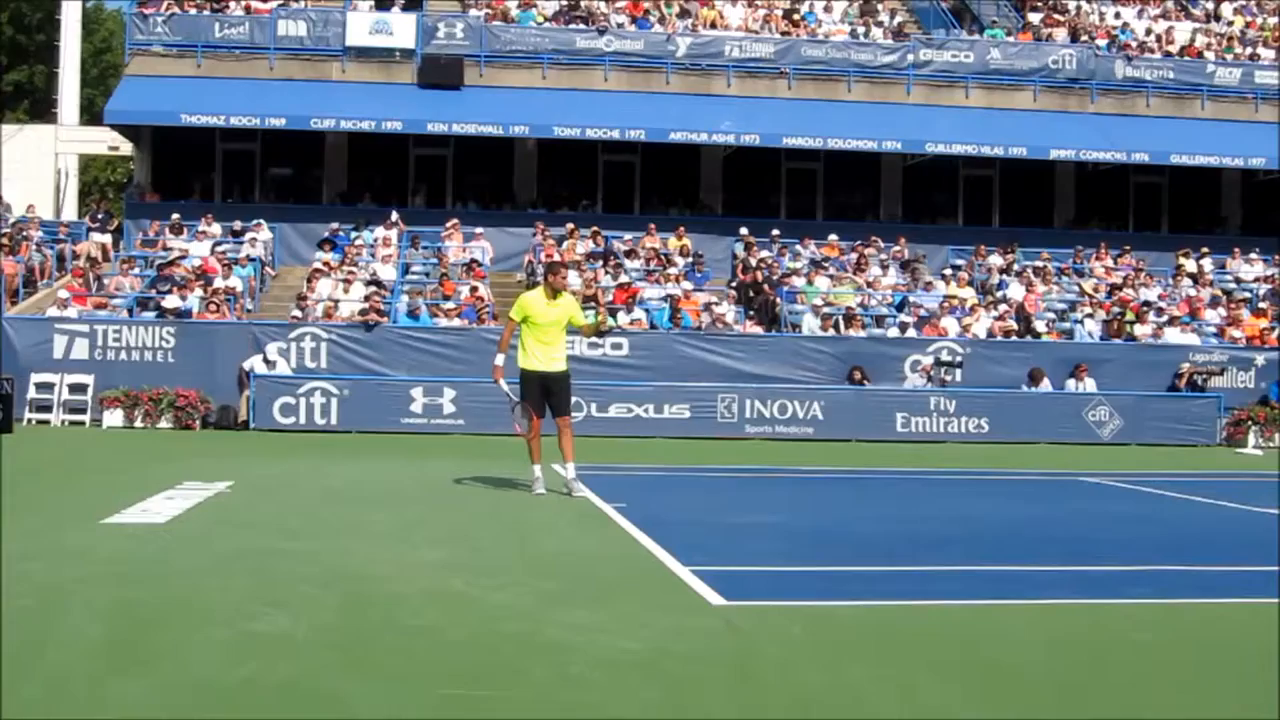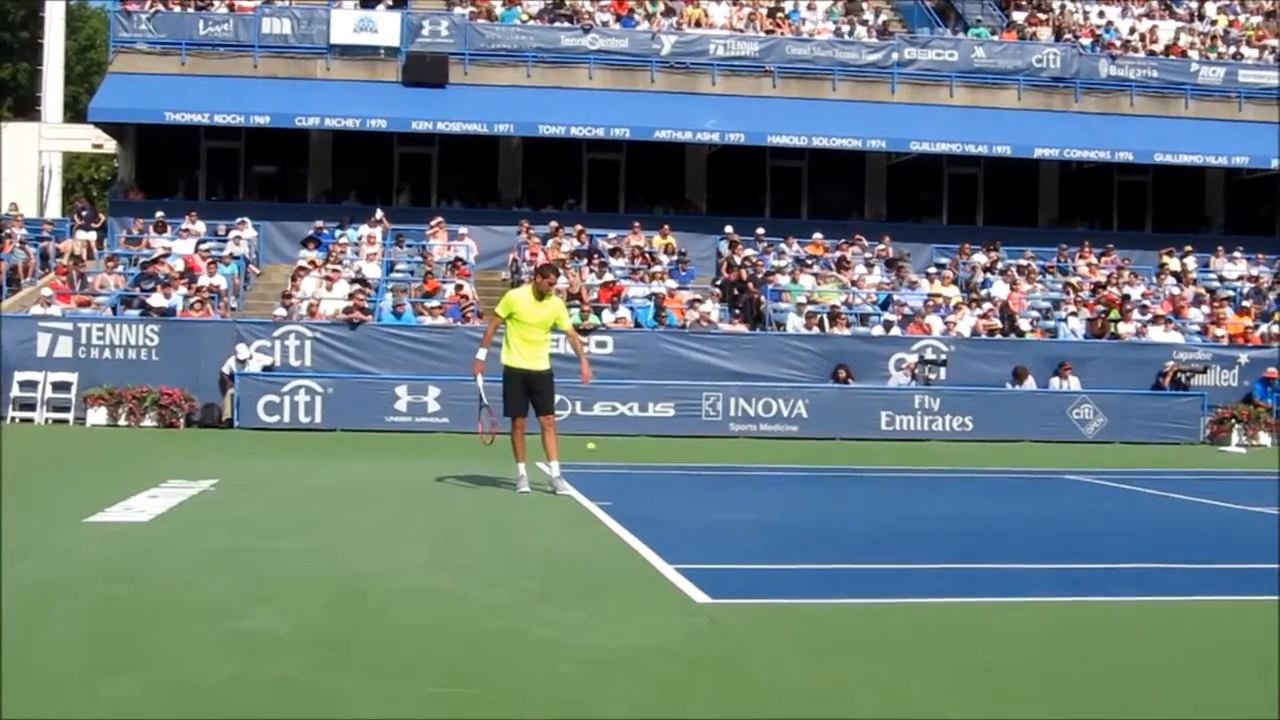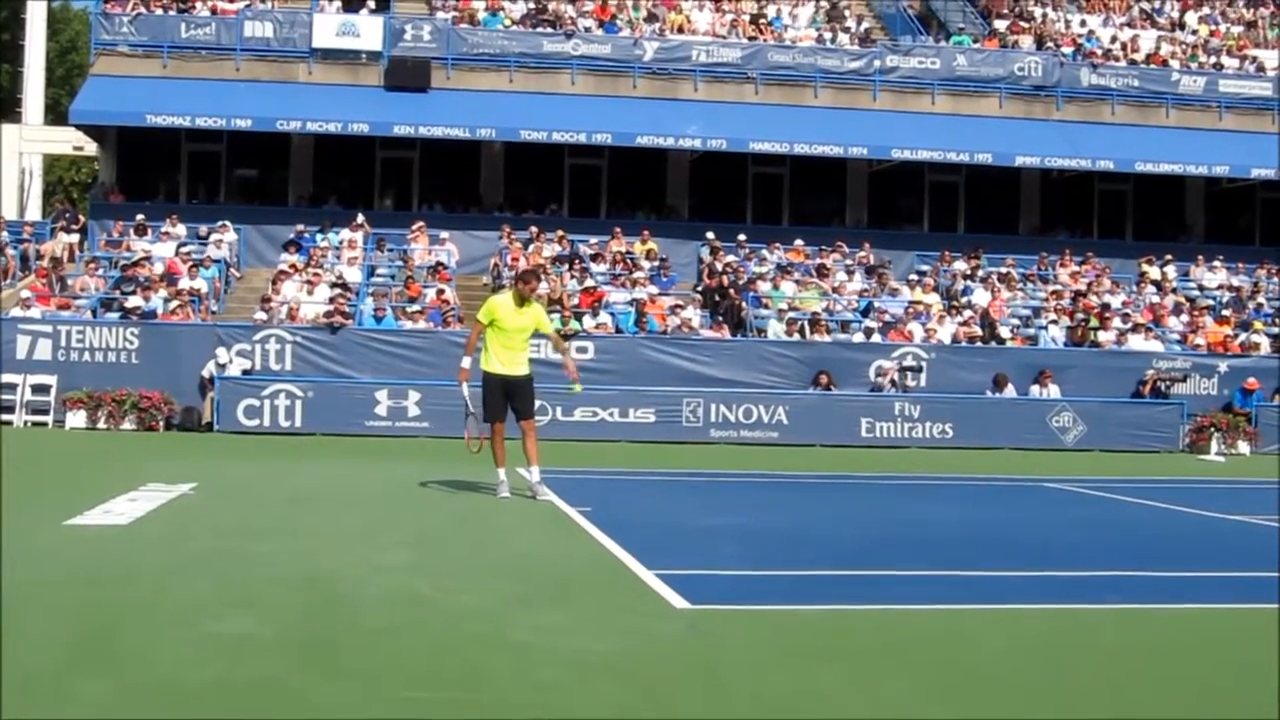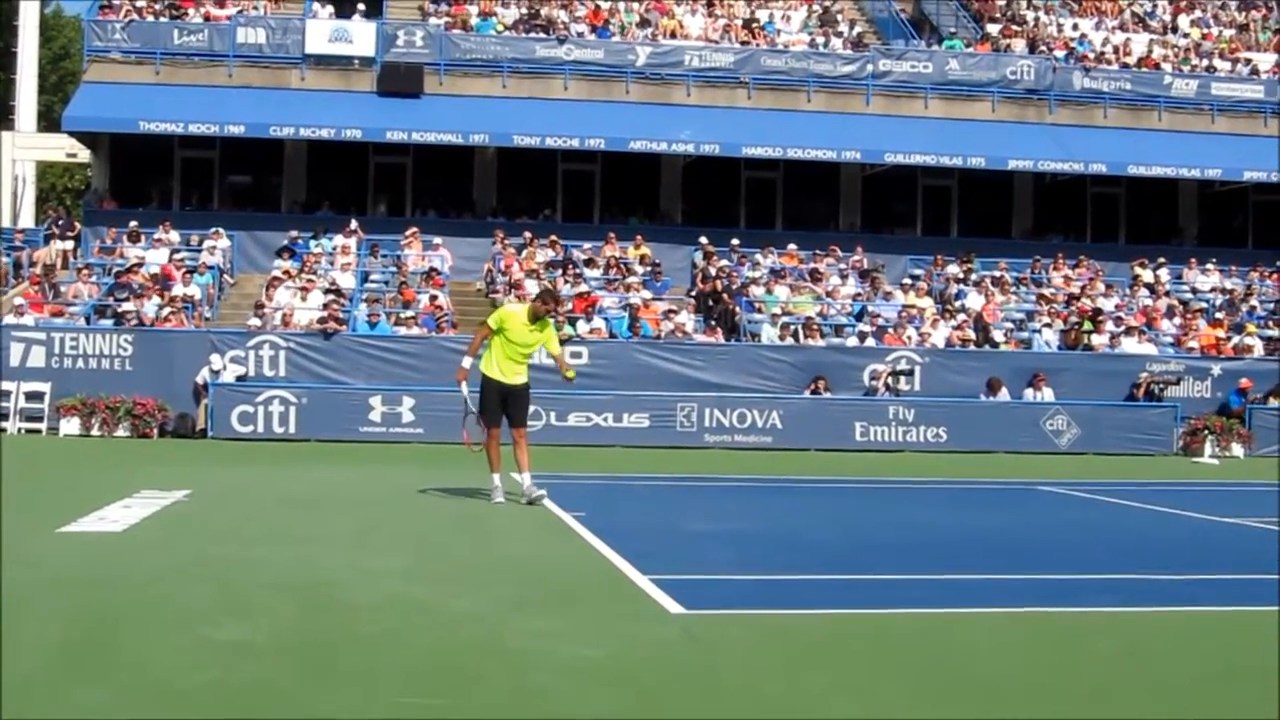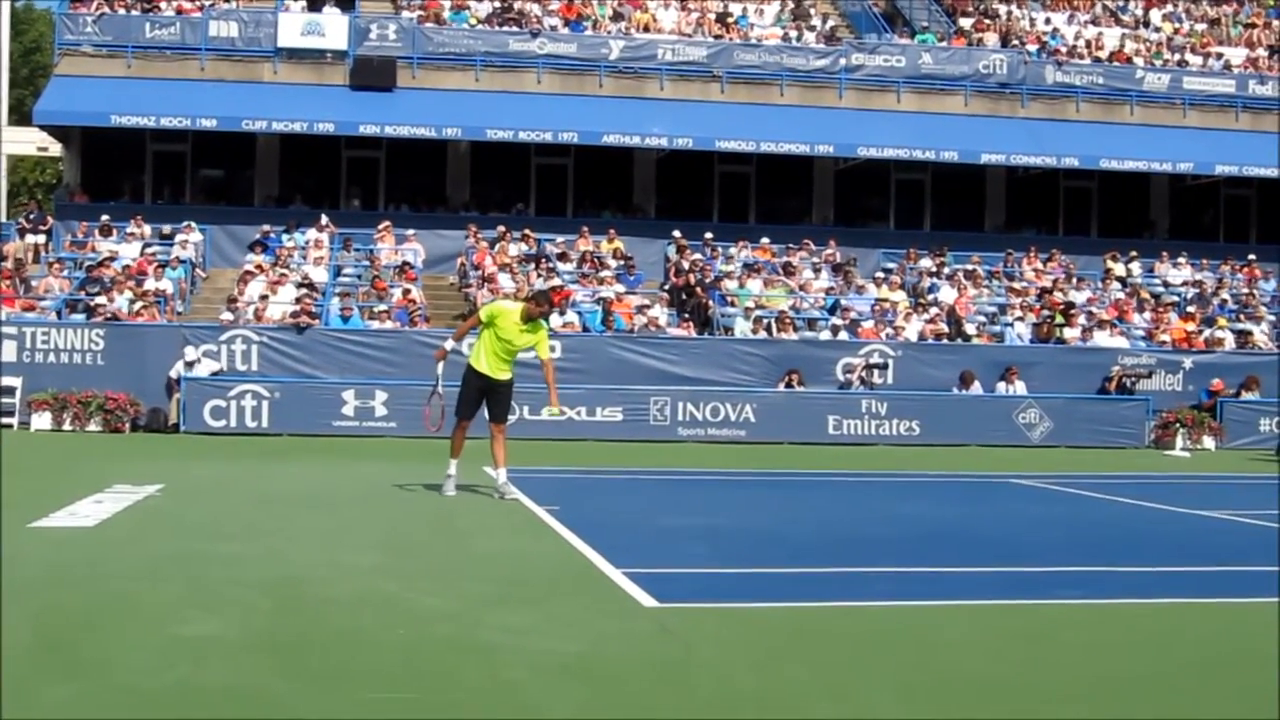
dt=0.7s
person 1, frame 1
left shoulder: (569, 302)
right shoulder: (527, 299)
left elbow: (585, 330)
right elbow: (508, 330)
left wrist: (598, 325)
right wrist: (498, 363)
left hip: (558, 371)
right hip: (532, 371)
left knee: (564, 423)
left ankle: (571, 476)
right ankle: (537, 475)
person 1, frame 2
left shoulder: (557, 303)
right shoulder: (514, 297)
left elbow: (571, 334)
right elbow: (492, 326)
left wrist: (583, 360)
right wrist: (480, 357)
left hip: (542, 370)
right hip: (515, 369)
left knee: (548, 421)
right knee: (518, 423)
left ankle: (555, 475)
right ankle: (522, 474)
person 1, frame 3
left shoulder: (536, 310)
right shoulder: (495, 303)
left elbow: (553, 337)
right elbow: (475, 333)
left wrist: (567, 358)
right wrist: (465, 365)
left hip: (521, 375)
right hip: (494, 374)
left knee: (528, 426)
right knee: (497, 428)
left ankle: (535, 480)
right ankle: (502, 479)
person 1, frame 4
left shoulder: (547, 328)
right shoulder: (508, 312)
left elbow: (557, 356)
right elbow: (481, 335)
left wrist: (566, 370)
right wrist: (465, 365)
left hip: (519, 383)
right hip: (493, 379)
left knee: (520, 434)
right knee: (493, 434)
left ankle: (527, 486)
right ankle: (496, 484)
person 1, frame 5
left shoulder: (539, 331)
right shoulder: (501, 308)
left elbow: (546, 363)
right elbow: (469, 324)
left wrist: (552, 394)
right wrist: (447, 347)
left hip: (502, 379)
right hip: (477, 372)
left knee: (499, 430)
right knee: (462, 423)
left ankle: (501, 482)
right ankle: (451, 473)
